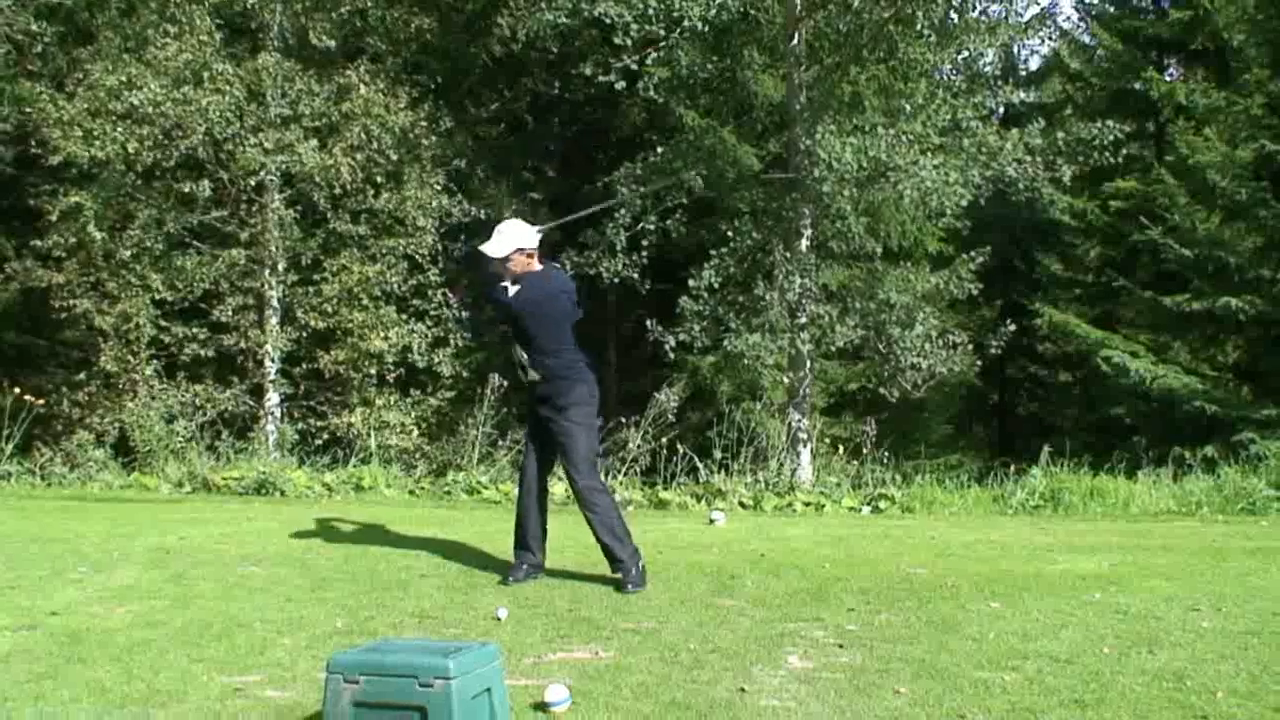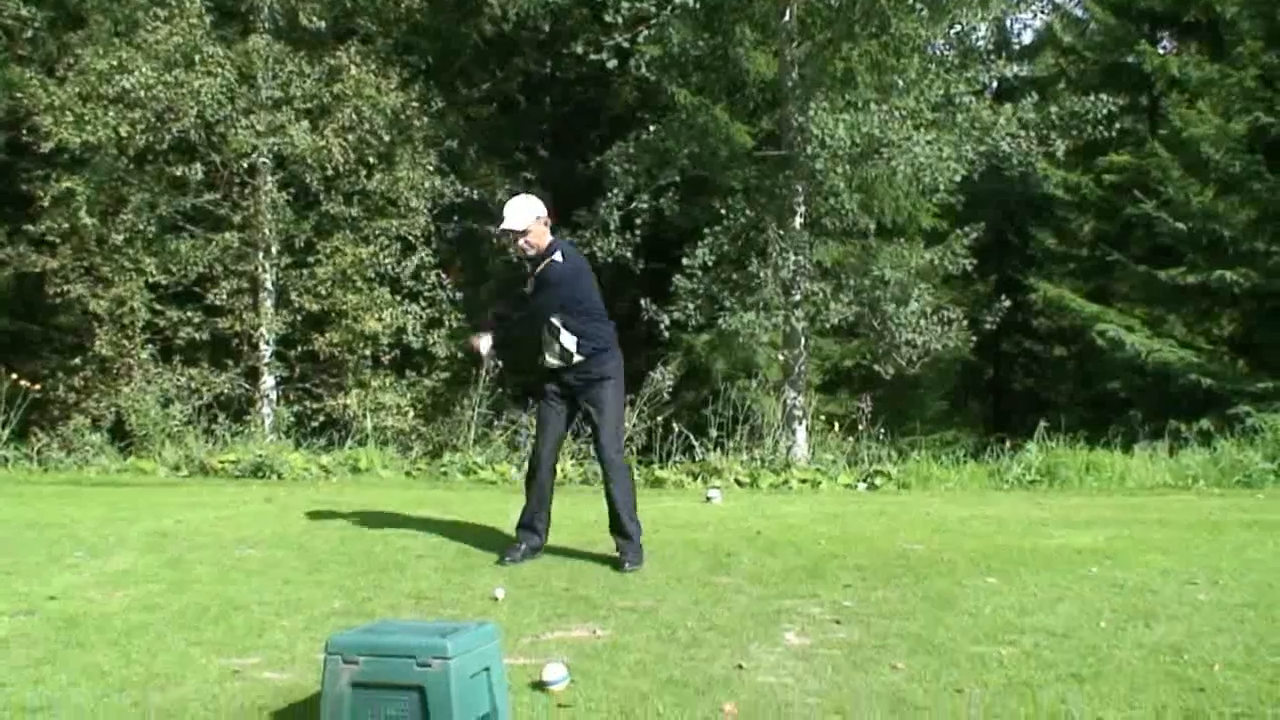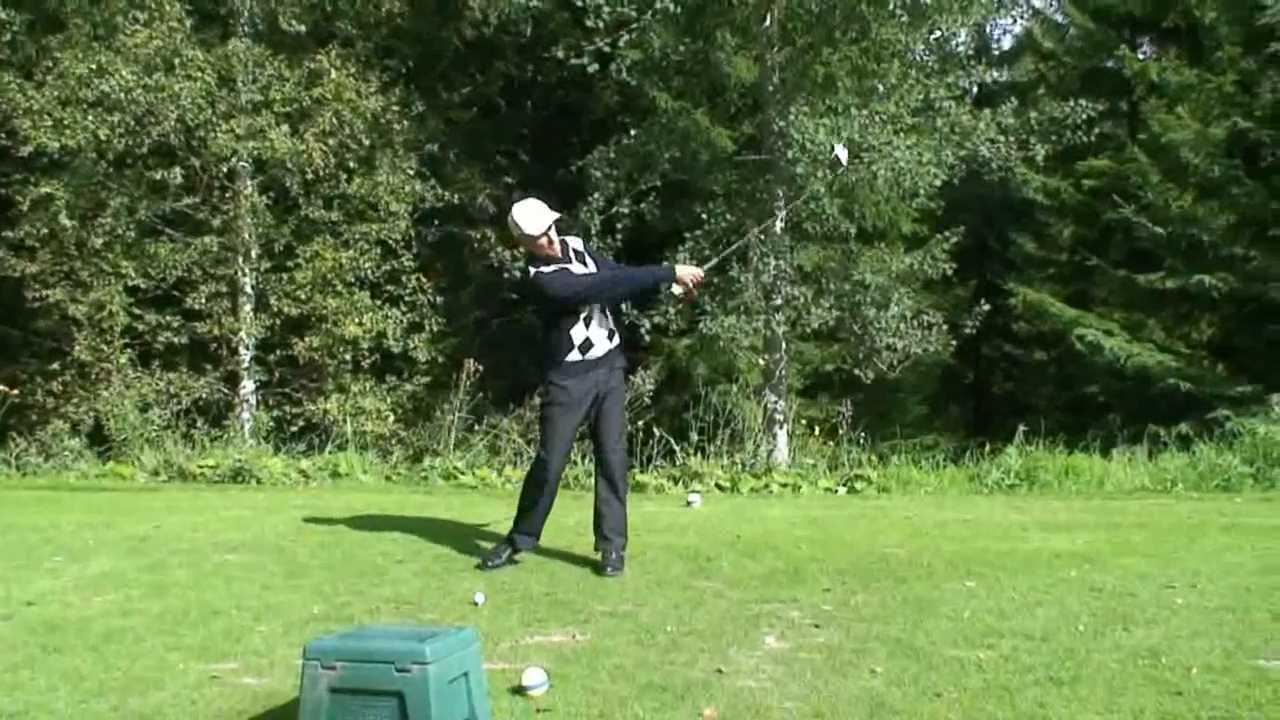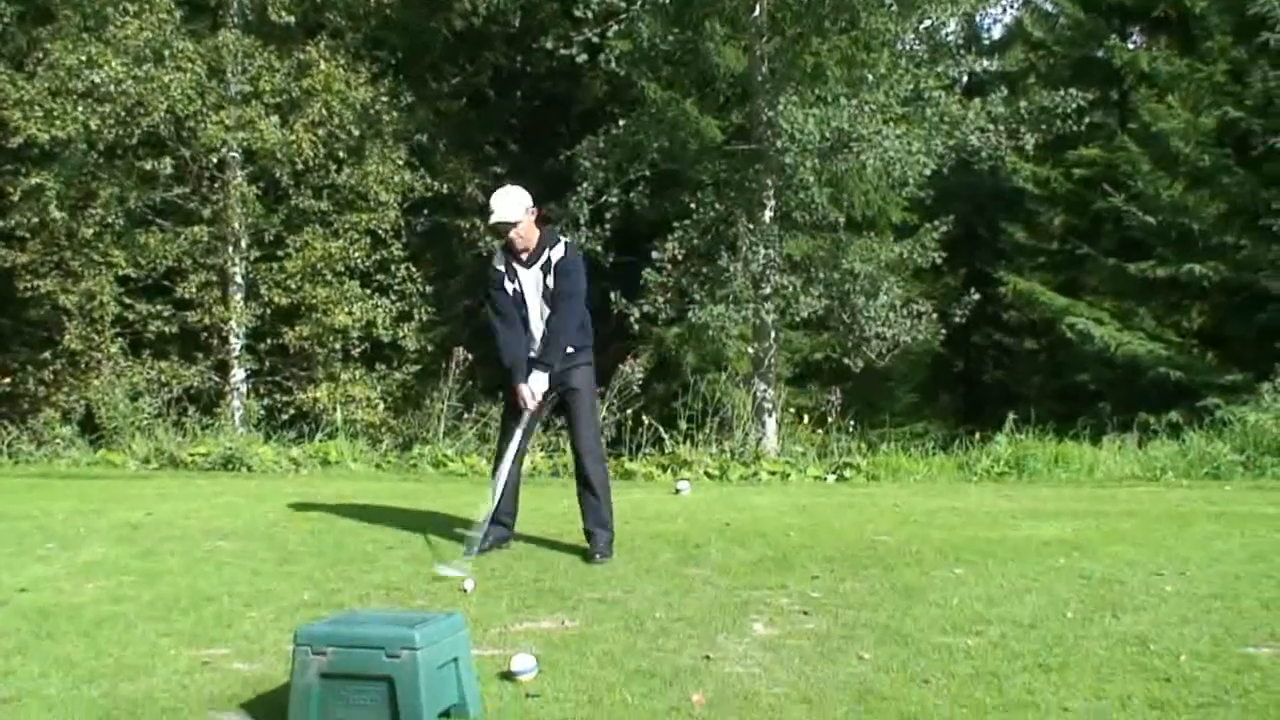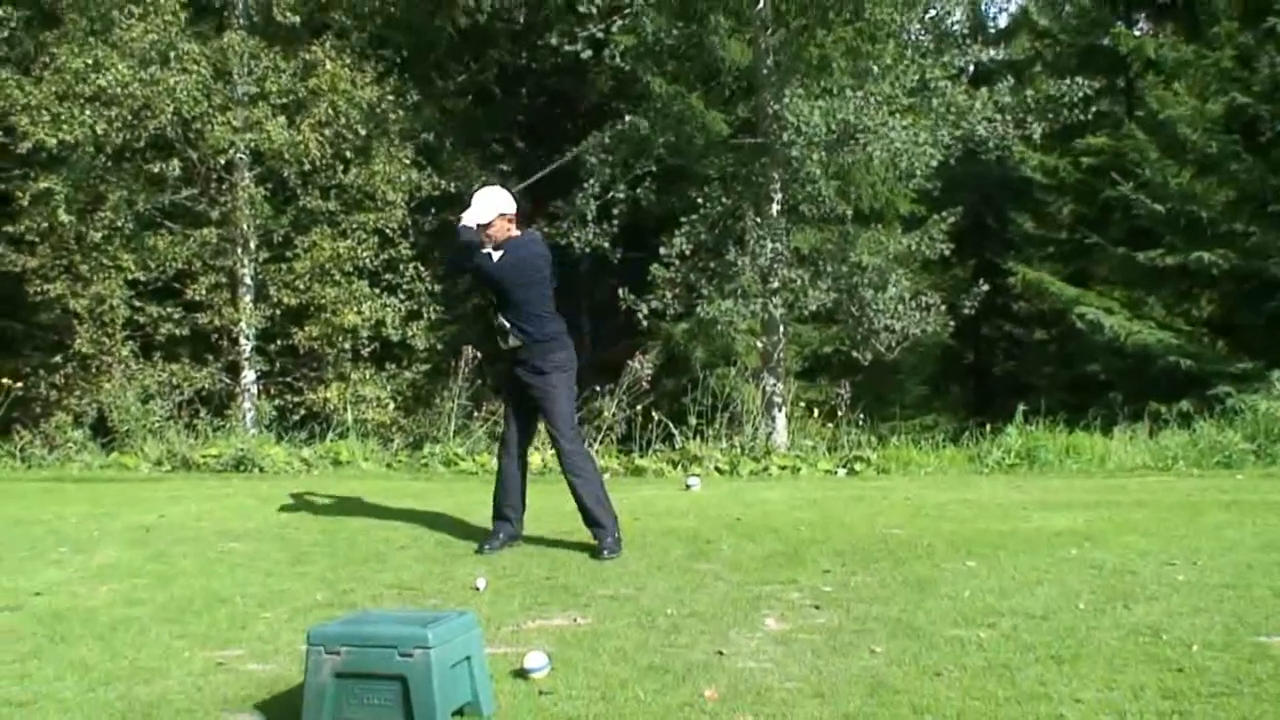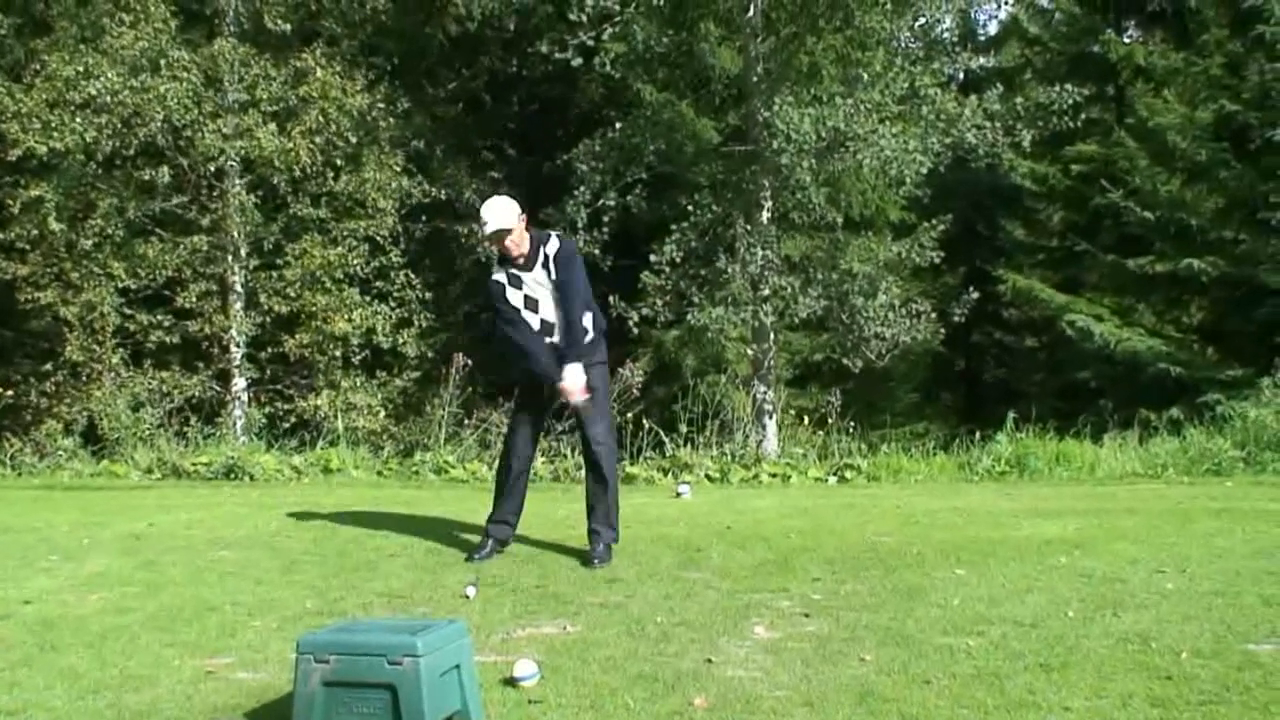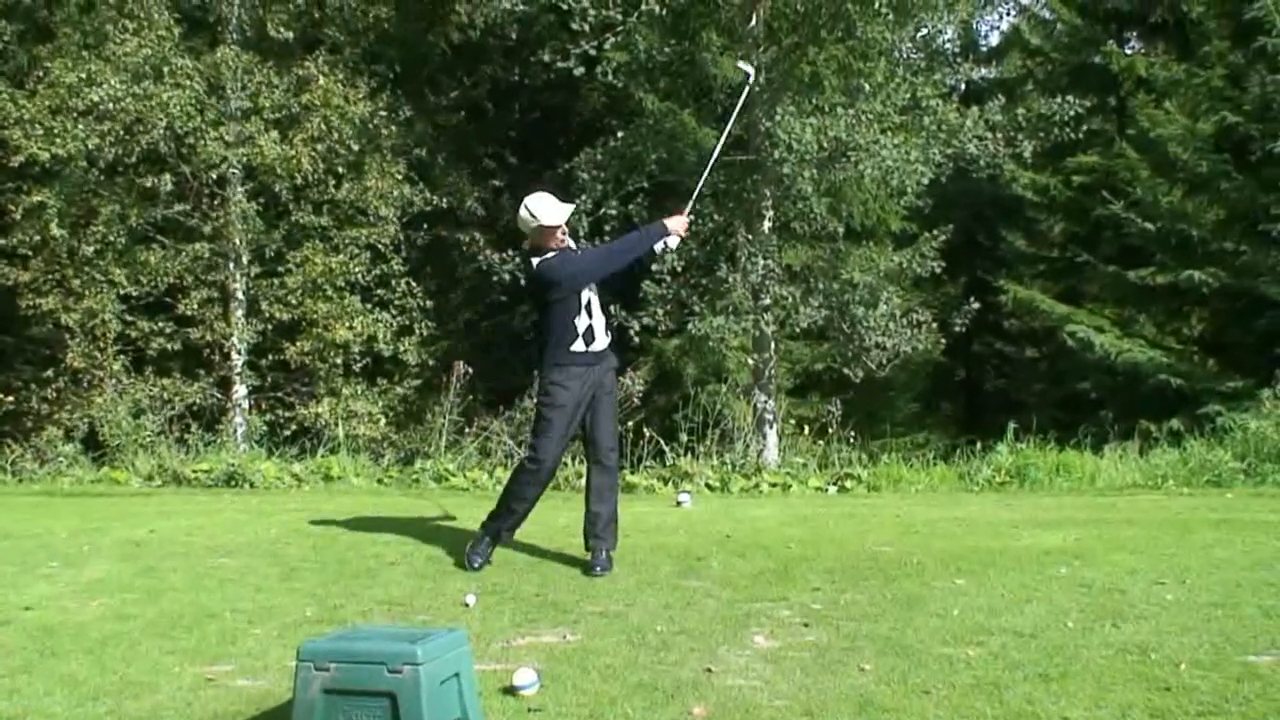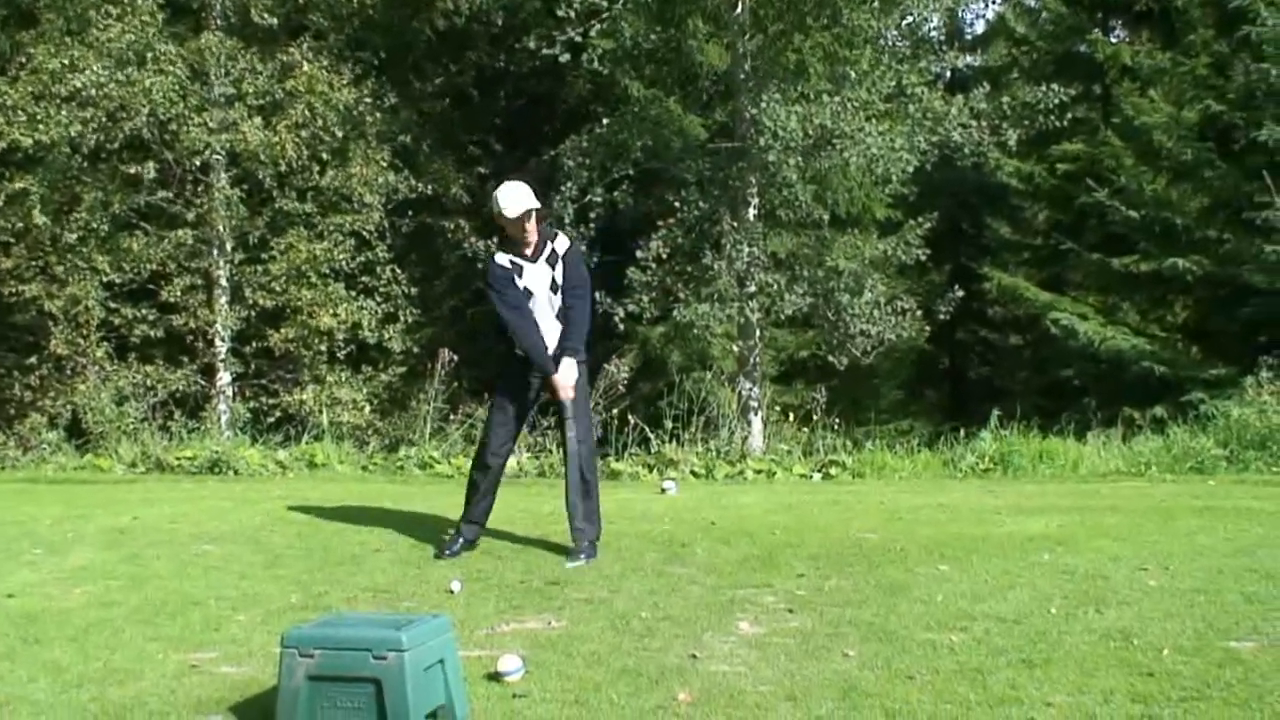
dt=0.5s
person 1, frame 1
left shoulder: (517, 298)
right shoulder: (559, 278)
left elbow: (493, 286)
left hip: (571, 397)
right hip: (548, 396)
left knee: (585, 482)
right knee: (531, 477)
left ankle: (630, 564)
right ankle: (530, 558)
person 1, frame 2
left shoulder: (562, 267)
right shoulder: (544, 261)
left elbow: (531, 319)
left wrist: (493, 339)
left hip: (598, 370)
right hip: (558, 373)
left knee: (610, 455)
right knee: (543, 456)
left ankle: (629, 542)
right ankle: (531, 537)
person 1, frame 3
left shoulder: (577, 246)
right shoulder: (543, 278)
left elbow: (620, 275)
right elbow: (605, 286)
left wrist: (667, 279)
right wrist: (669, 272)
left hip: (609, 366)
right hip: (567, 376)
left knee: (612, 457)
right knee: (550, 460)
left ankle: (611, 546)
right ankle: (519, 539)
person 1, frame 4
left shoulder: (564, 254)
right shoulder: (501, 266)
left elbow: (562, 319)
right elbow: (506, 326)
left wrist: (542, 371)
right wrist: (519, 377)
left hip: (571, 362)
right hip: (525, 367)
left knee: (587, 447)
right knee: (509, 447)
left ankle: (600, 535)
right ankle: (500, 527)
person 1, frame 5
left shoulder: (501, 265)
right shoulder: (531, 242)
left elbow: (470, 252)
left wrist: (468, 233)
right wrist: (475, 231)
left hip: (549, 362)
right hip: (524, 361)
left knee: (568, 443)
right knee: (512, 445)
left ankle: (606, 531)
right ankle: (507, 525)
person 1, frame 6
left shoulder: (559, 248)
right shoulder: (500, 280)
left elbow: (575, 306)
right elbow: (519, 334)
left wrist: (573, 364)
right wrist: (554, 375)
left hip: (585, 359)
right hip: (541, 370)
left knee: (600, 447)
right knee: (516, 451)
left ankle: (602, 537)
right ankle: (499, 532)
person 1, frame 7
left shoulder: (567, 248)
right shoulder: (547, 268)
left elbow: (610, 256)
right elbow: (606, 258)
left wrist: (660, 239)
right wrist: (662, 228)
left hip: (601, 363)
right hip: (564, 372)
left knee: (604, 455)
right knee: (543, 457)
left ankle: (600, 546)
right ankle: (492, 533)
person 1, frame 8
left shoulder: (563, 247)
right shoulder: (499, 266)
left elbow: (578, 304)
right elbow: (520, 321)
left wrist: (570, 358)
right wrist: (548, 371)
left hip: (566, 360)
right hip: (520, 365)
left knee: (581, 446)
right knee: (494, 447)
left ankle: (585, 534)
right ankle: (469, 528)
